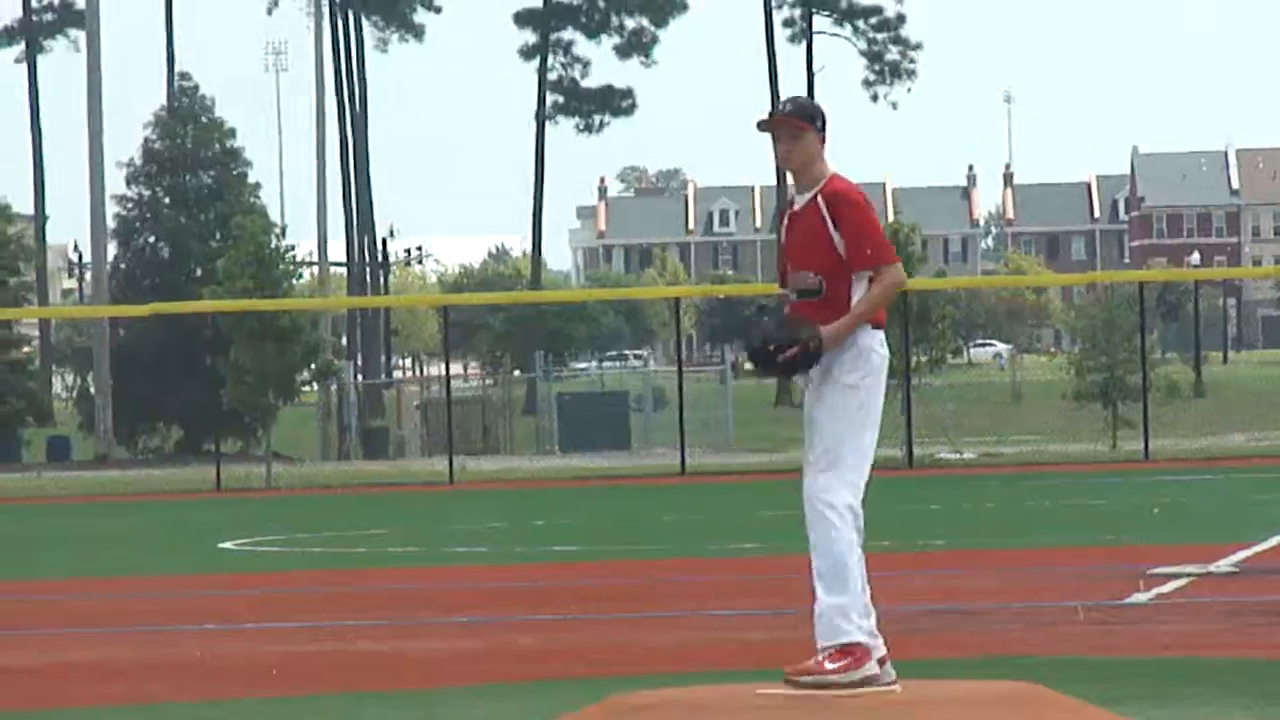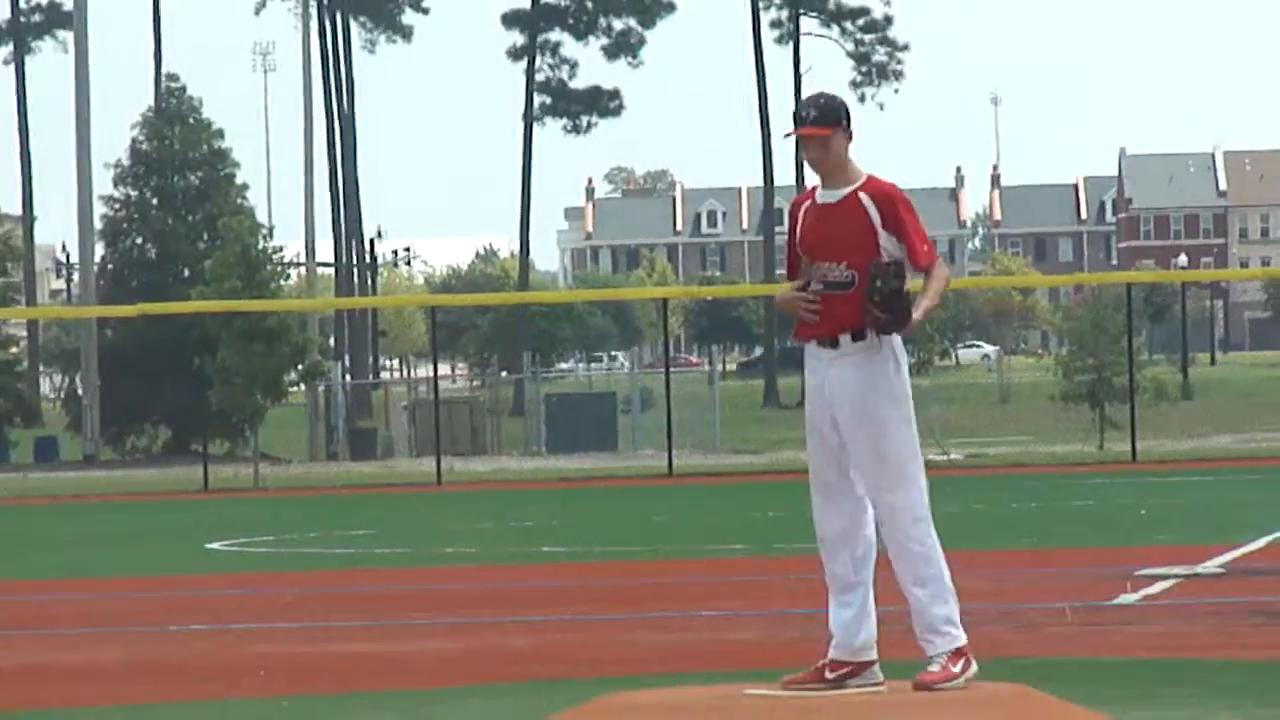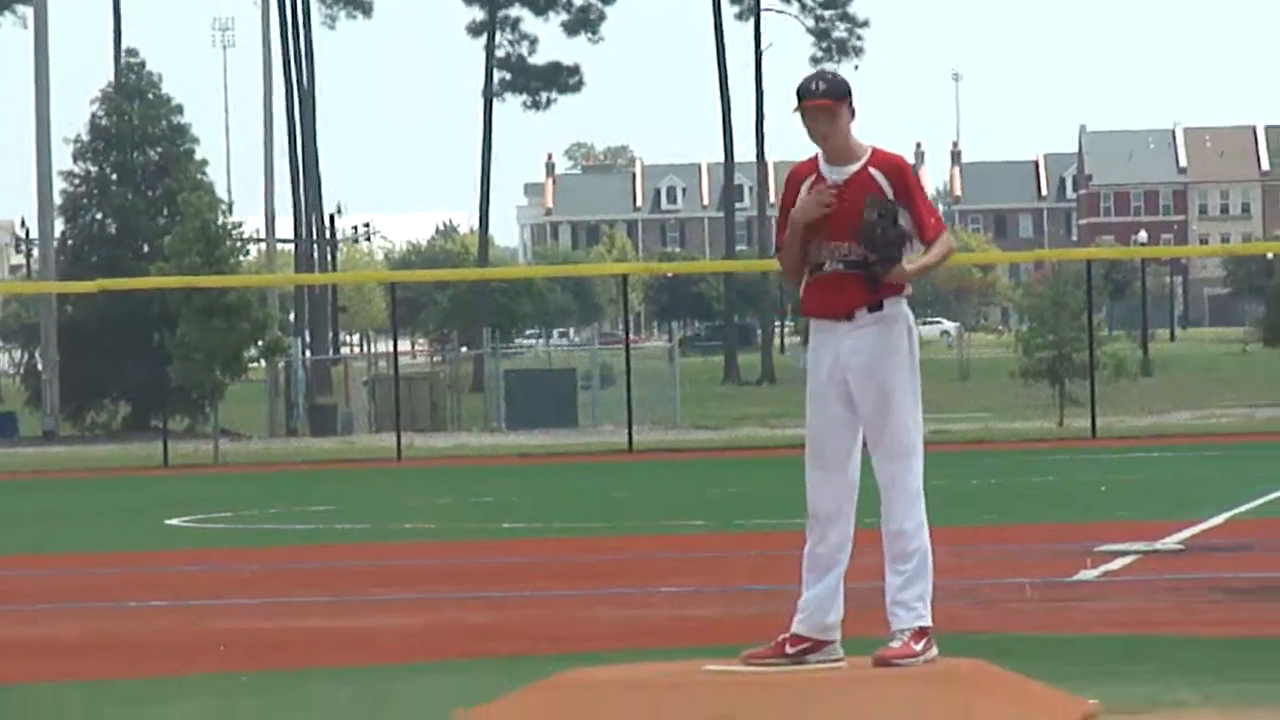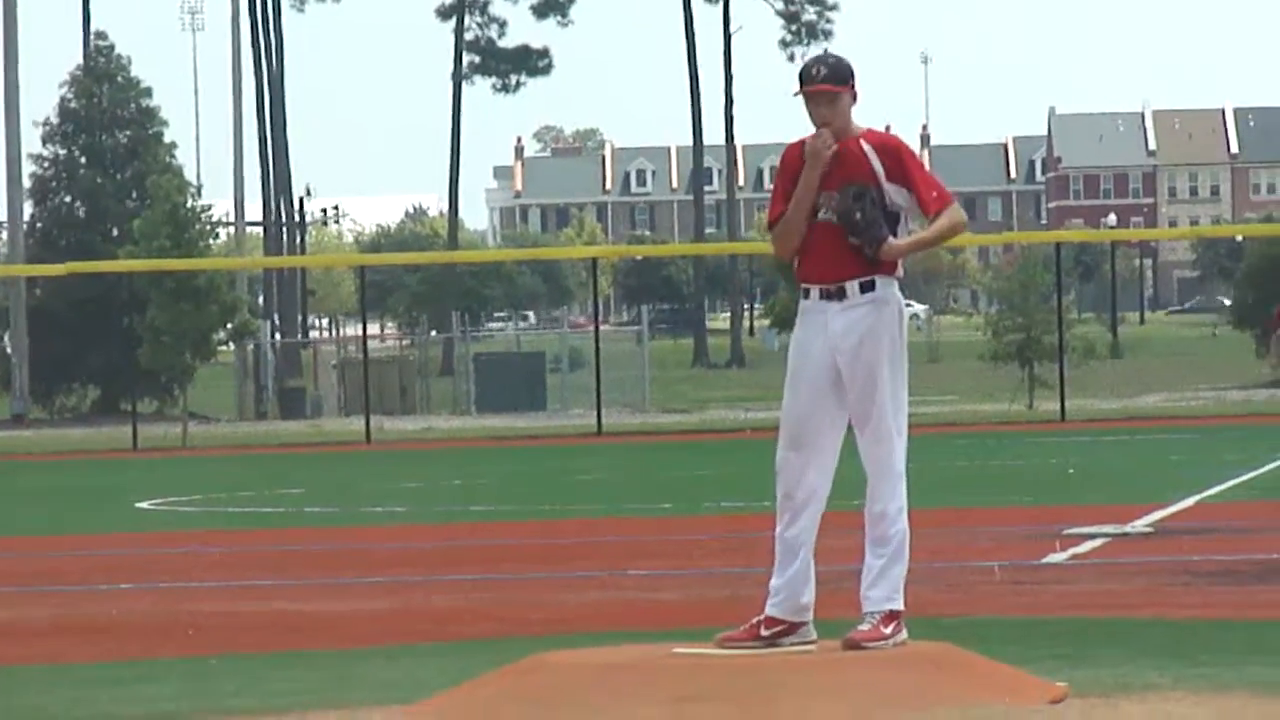
dt=0.4s
person 1, frame 1
left shoulder: (844, 198)
right shoulder: (792, 210)
left elbow: (892, 275)
left wrist: (842, 326)
left hip: (853, 357)
right hip: (817, 362)
left knee: (827, 494)
right knee: (826, 502)
left ankle: (852, 643)
right ankle: (856, 653)
person 1, frame 2
left shoulder: (884, 199)
right shoulder: (803, 207)
left elbow: (936, 270)
left wrist: (919, 308)
right wrist: (786, 297)
left hip: (872, 358)
right hip: (819, 362)
left knee: (899, 503)
right knee: (835, 509)
left ankle: (949, 646)
right ankle: (852, 652)
person 1, frame 3
left shoulder: (891, 170)
right shoulder: (799, 181)
left elbow: (942, 240)
right elbow: (790, 275)
left wrist: (913, 267)
right wrist: (798, 223)
left hip: (882, 330)
right hip: (824, 337)
left knee: (899, 475)
right knee: (826, 483)
left ankle: (914, 626)
right ankle: (815, 628)
person 1, frame 4
left shoulder: (886, 150)
right shoulder: (796, 157)
left elbow: (954, 217)
right elbow: (781, 248)
left wrist: (904, 244)
right wrist: (813, 172)
left hip: (871, 309)
right hip: (813, 314)
left knee: (883, 456)
right knee: (798, 461)
left ankle: (886, 608)
right ankle: (788, 611)
